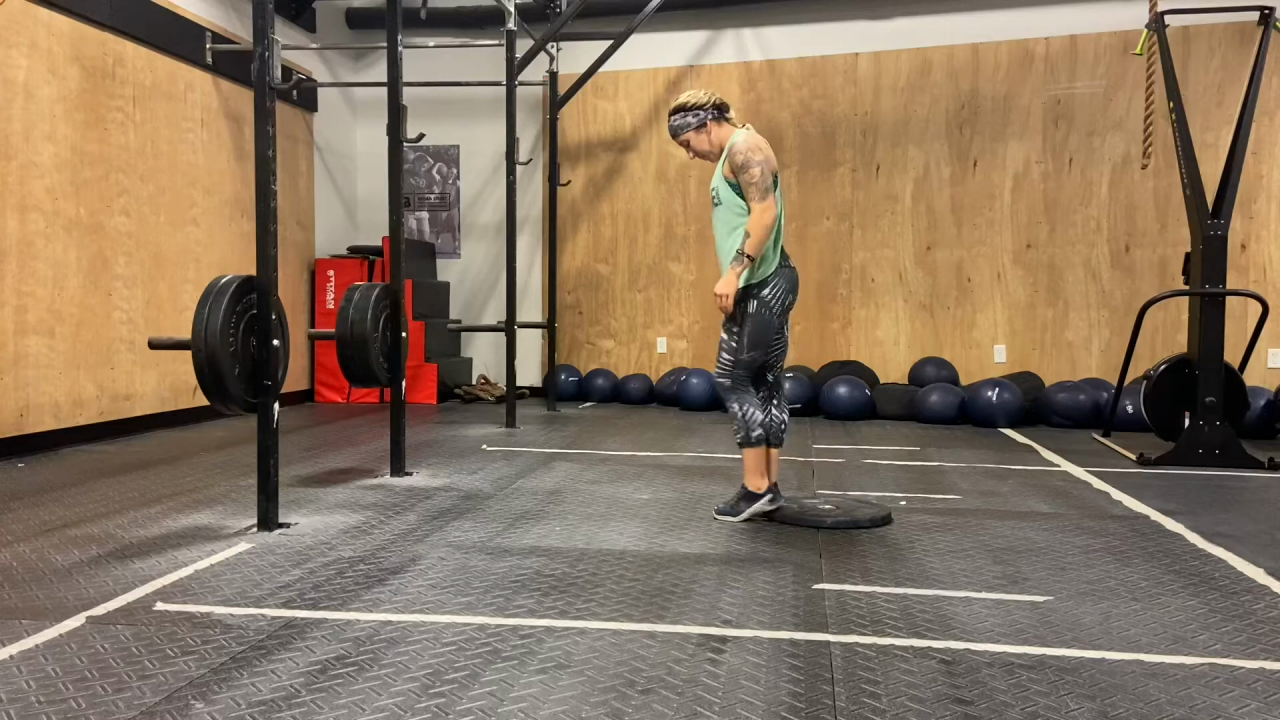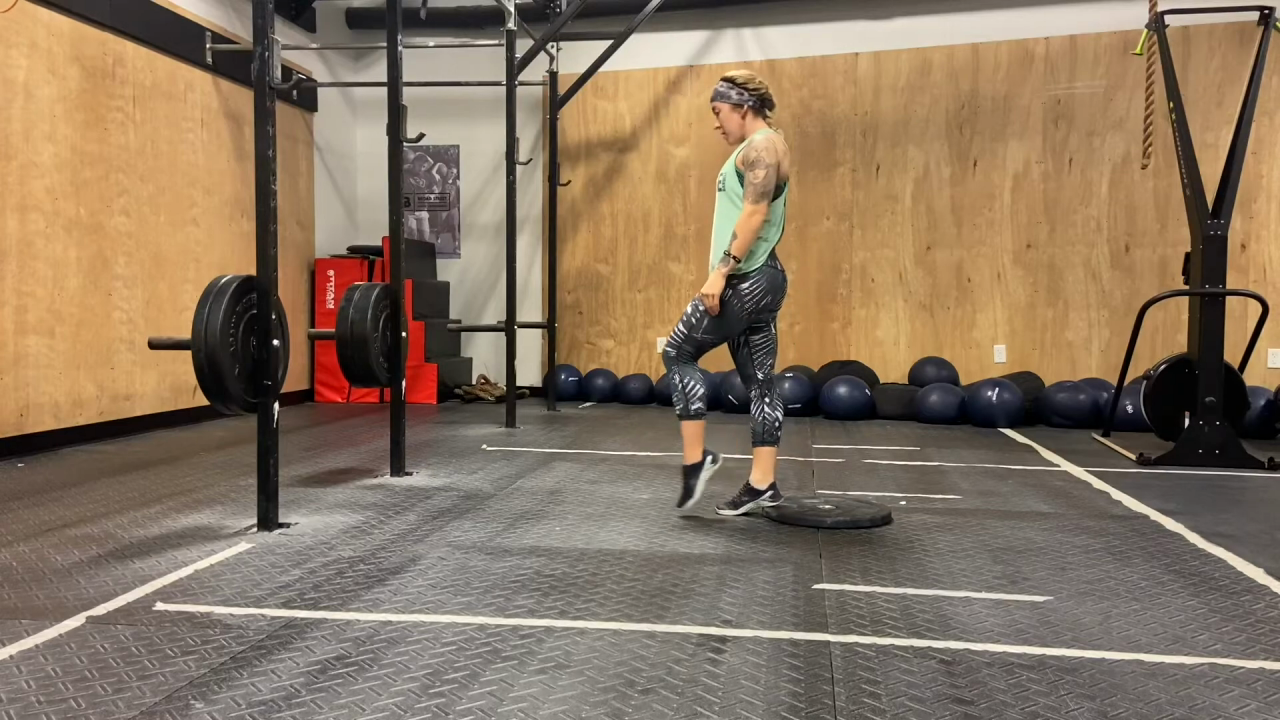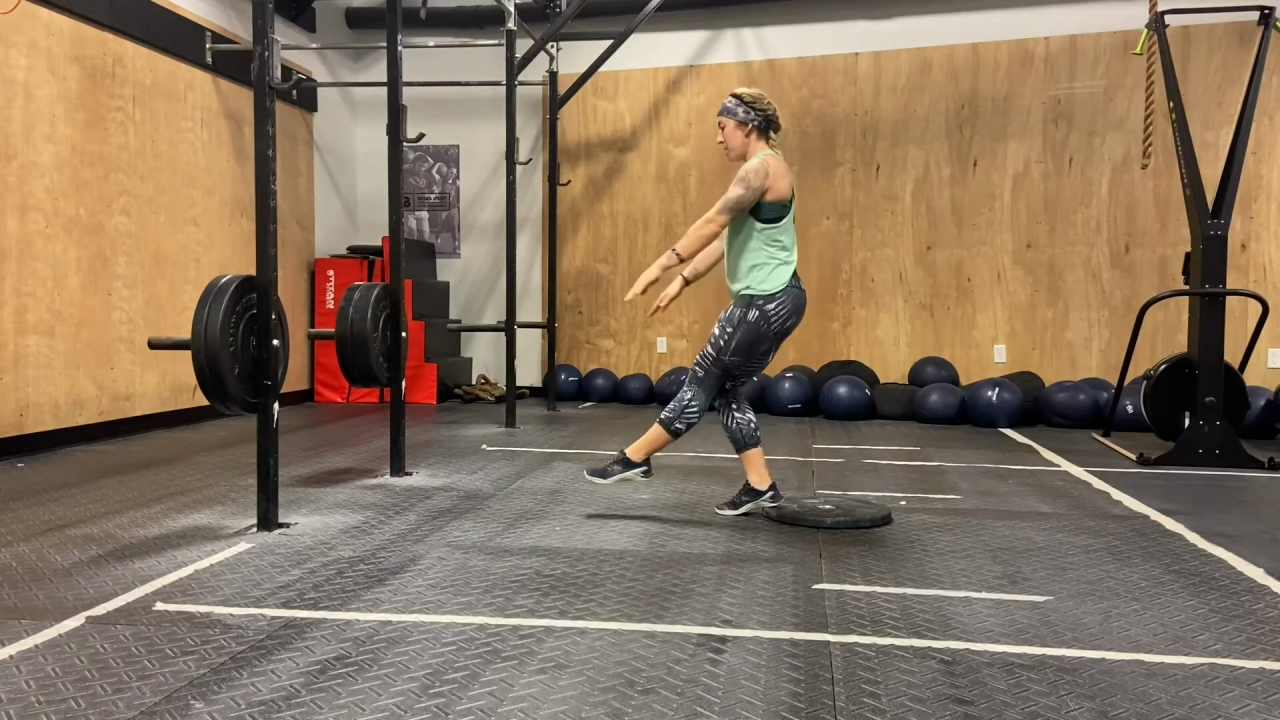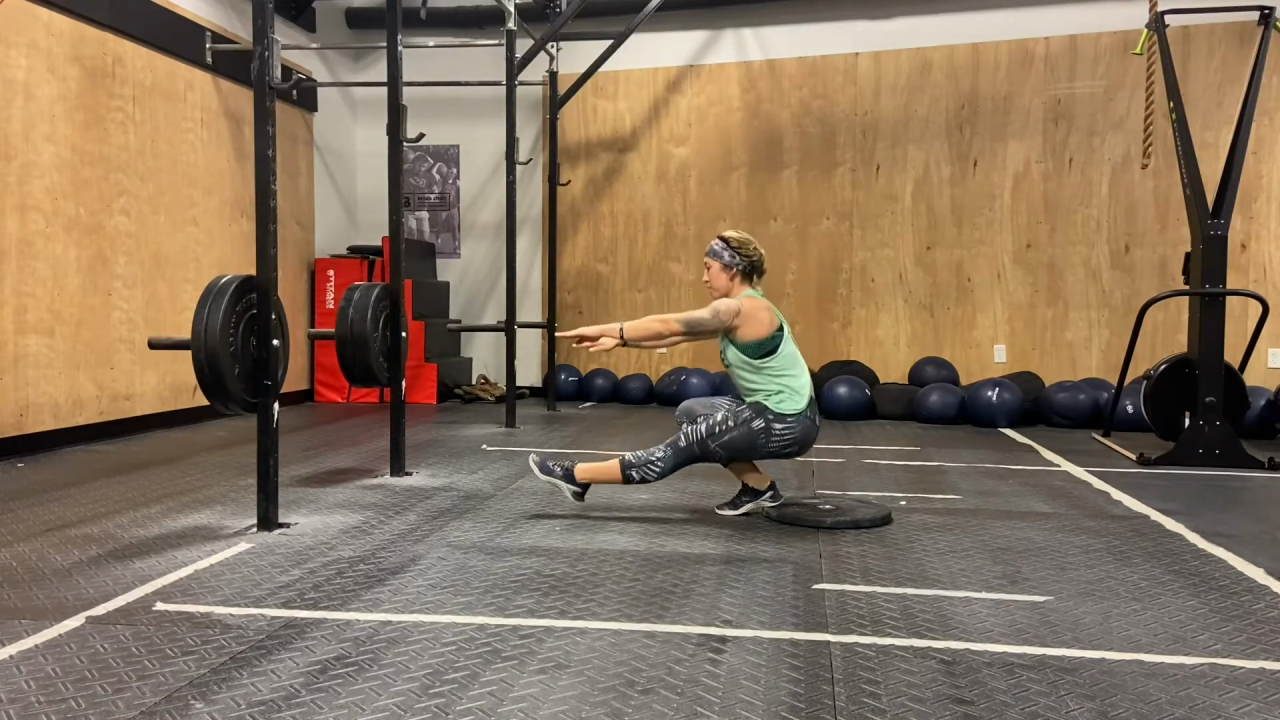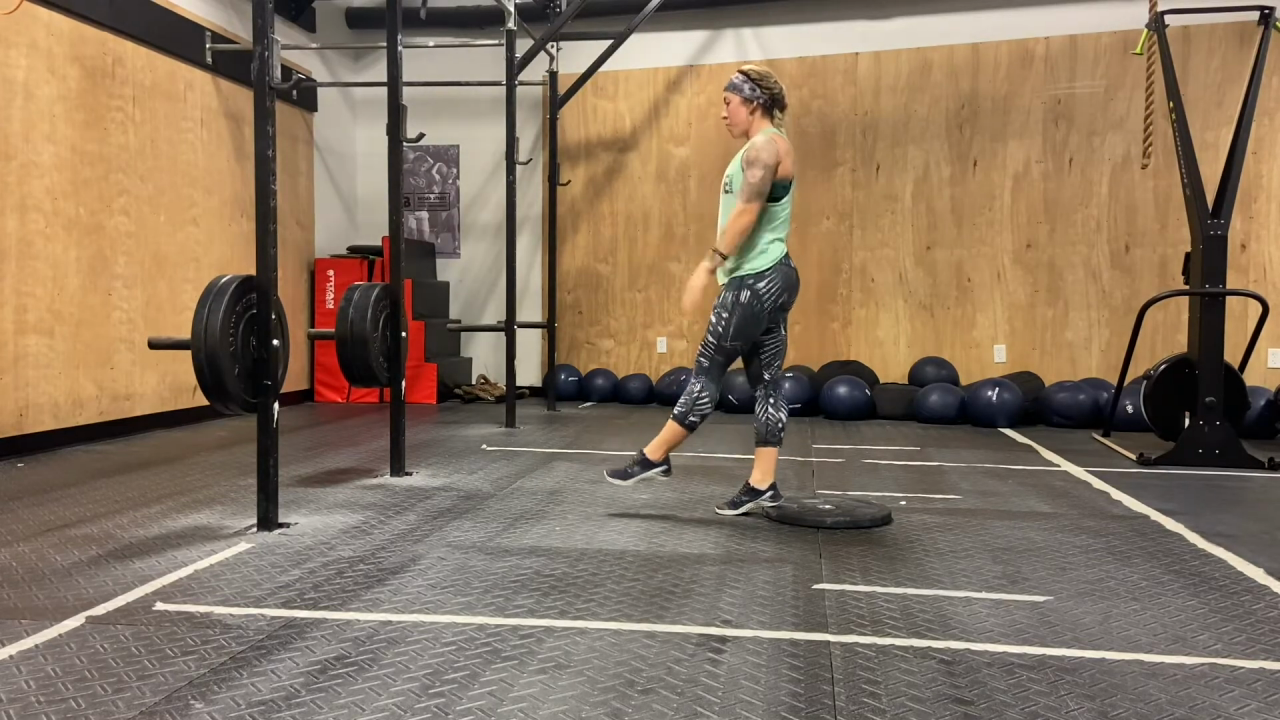
dt=1s
person 1, frame 1
left shoulder: (744, 146)
right shoulder: (735, 155)
left elbow: (764, 214)
left wrist: (732, 273)
right wrist: (739, 276)
left hip: (760, 285)
right hip: (768, 283)
left knee: (732, 380)
right knee: (765, 384)
left ankle: (759, 488)
right ankle: (762, 486)
person 1, frame 2
left shoulder: (761, 145)
right shoulder: (756, 147)
left elbow: (754, 215)
left wrist: (719, 271)
left hip: (746, 280)
right hip: (759, 279)
left knee: (678, 353)
right knee: (758, 381)
left ankle: (697, 457)
right ankle: (762, 484)
person 1, frame 3
left shoulder: (761, 168)
right shoulder: (760, 170)
left elbow: (713, 222)
right elbow: (726, 237)
left wrist: (659, 266)
right wrist: (681, 280)
left hip: (767, 303)
right hip: (771, 301)
left knee: (702, 381)
right knee: (725, 389)
left ankle: (634, 458)
right ankle: (761, 486)
person 1, frame 4
left shoulder: (739, 309)
right shoulder: (743, 307)
left elbow: (667, 324)
right elbow: (678, 332)
left wrist: (606, 329)
right wrist: (619, 338)
left hip: (784, 425)
right hip: (781, 414)
left knee: (680, 448)
right knee: (690, 414)
left ankle: (577, 476)
right ankle: (760, 488)
person 1, frame 5
left shoulder: (763, 145)
right shoulder: (765, 146)
left elbow: (746, 214)
left wrist: (708, 267)
right wrist: (715, 266)
left hip: (756, 280)
right hip: (770, 279)
left knee: (707, 373)
right knee: (764, 381)
left ankle: (653, 457)
right ankle: (763, 485)
